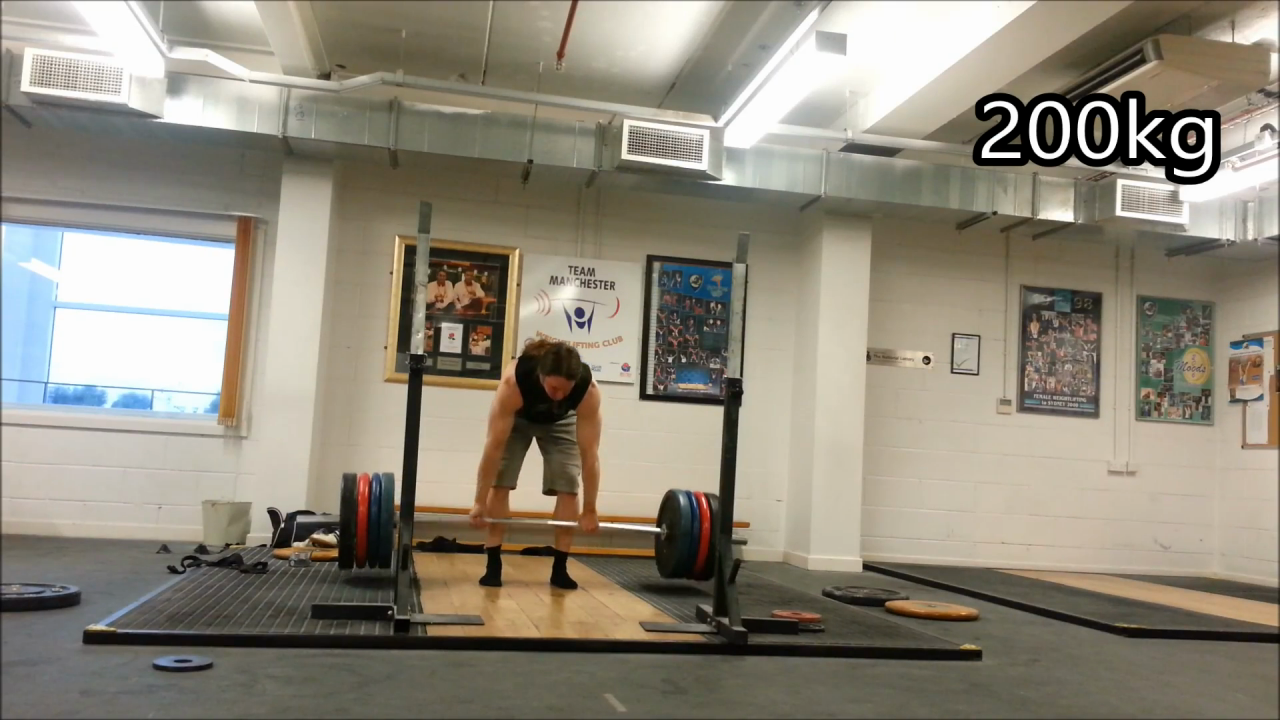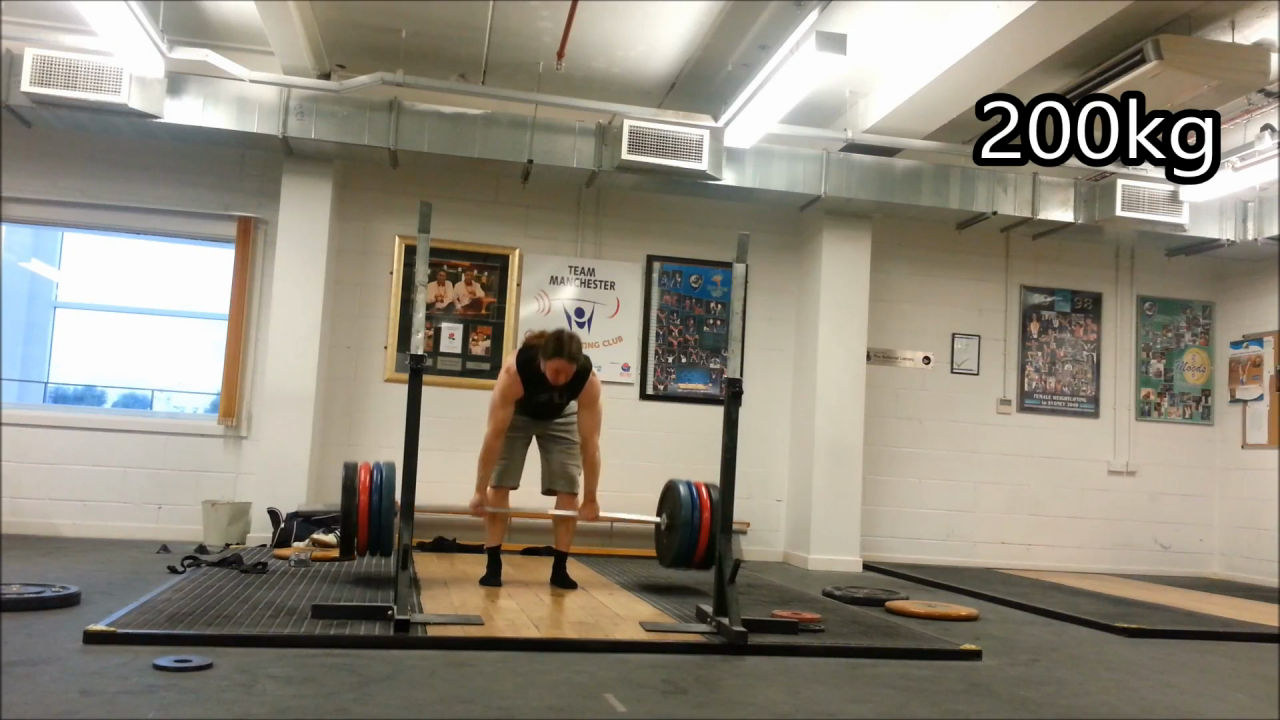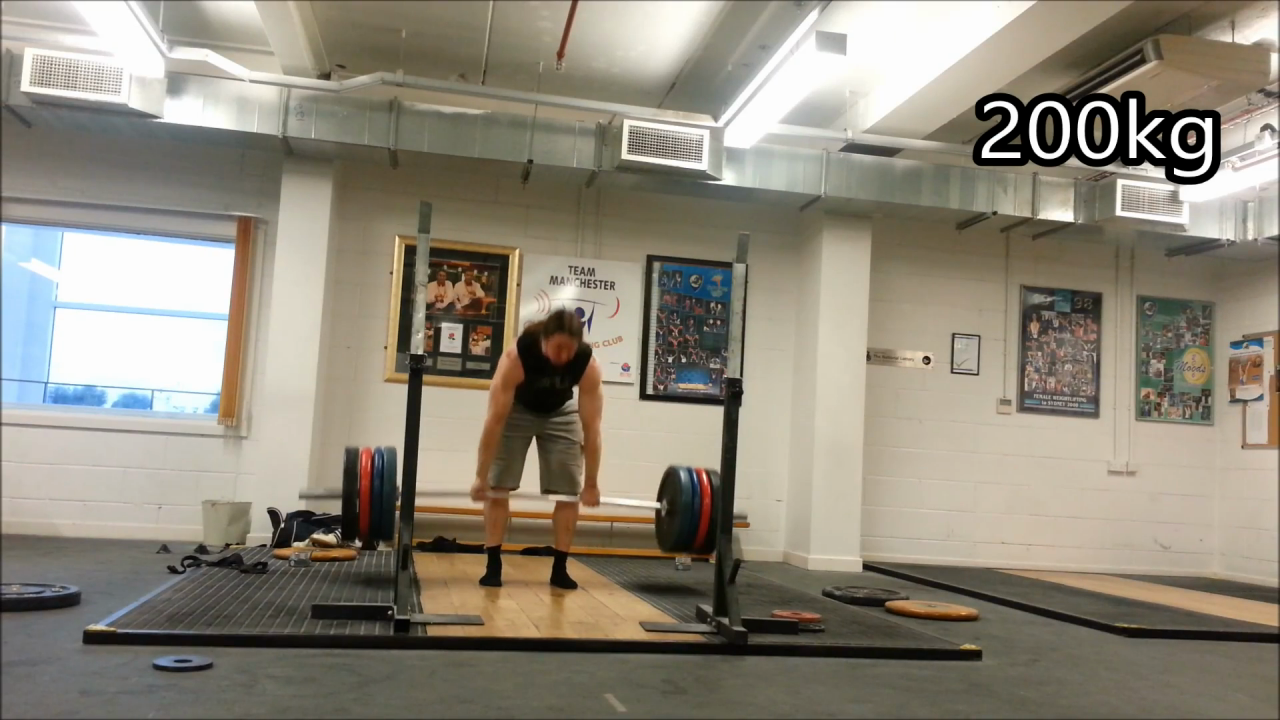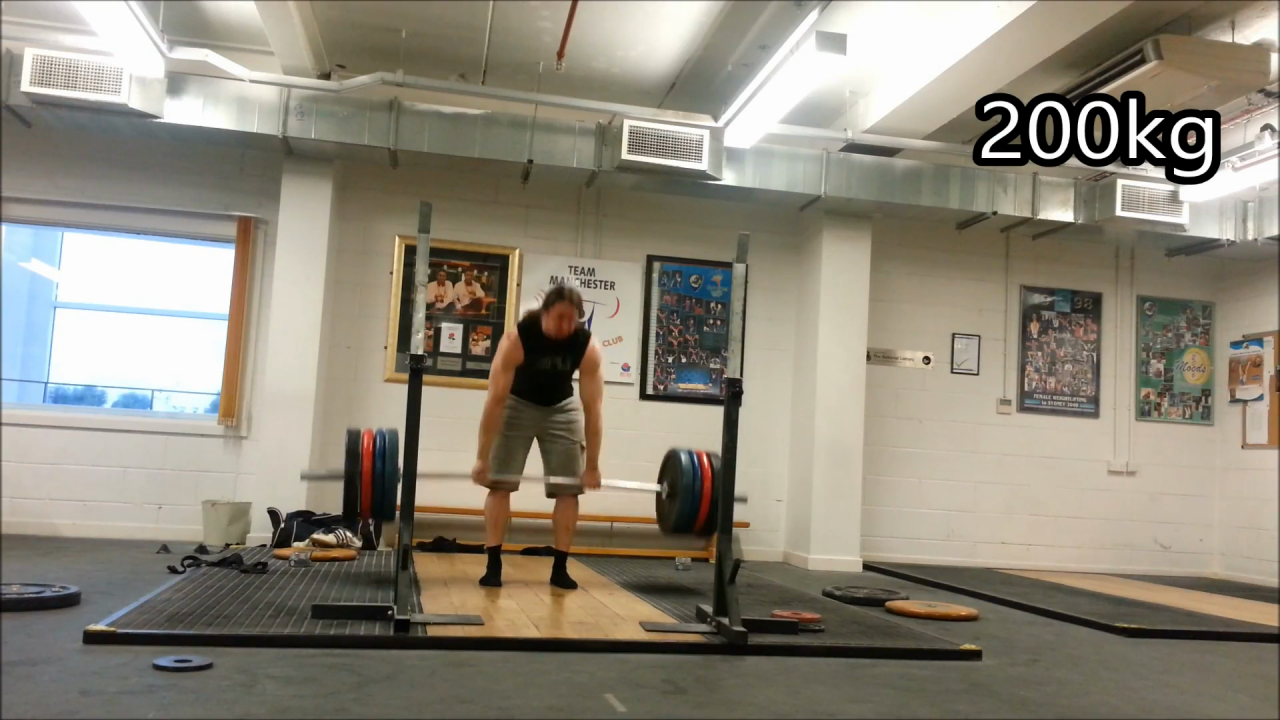
dt=0.1s
person 1, frame 1
left shoulder: (588, 391)
right shoulder: (514, 381)
left elbow: (589, 454)
right elbow: (494, 446)
left wrist: (589, 510)
right wrist: (480, 503)
left hip: (561, 422)
right hip: (518, 417)
left knee: (568, 487)
right knee: (500, 483)
left ankle: (560, 569)
right ankle: (493, 566)
person 1, frame 2
left shoulder: (589, 380)
right shoulder: (514, 371)
left elbow: (590, 443)
right elbow: (494, 434)
left wrist: (590, 500)
right wrist: (480, 492)
left hip: (561, 418)
right hip: (517, 414)
left knee: (568, 486)
right knee: (500, 482)
left ankle: (559, 569)
right ankle: (493, 566)
person 1, frame 3
left shoulder: (589, 365)
right shoulder: (516, 357)
left elbow: (592, 428)
right elbow: (495, 419)
left wrist: (591, 485)
right wrist: (481, 477)
left hip: (560, 412)
right hip: (518, 409)
left knee: (569, 489)
right knee: (499, 486)
left ankle: (560, 568)
right ankle: (493, 566)
person 1, frame 4
left shoulder: (588, 347)
right shoulder: (516, 340)
left elbow: (593, 409)
right elbow: (495, 400)
left wrist: (592, 467)
right wrist: (482, 459)
left hip: (562, 409)
right hip: (517, 404)
left knee: (569, 487)
right knee: (500, 483)
left ankle: (560, 568)
right ankle: (493, 565)
